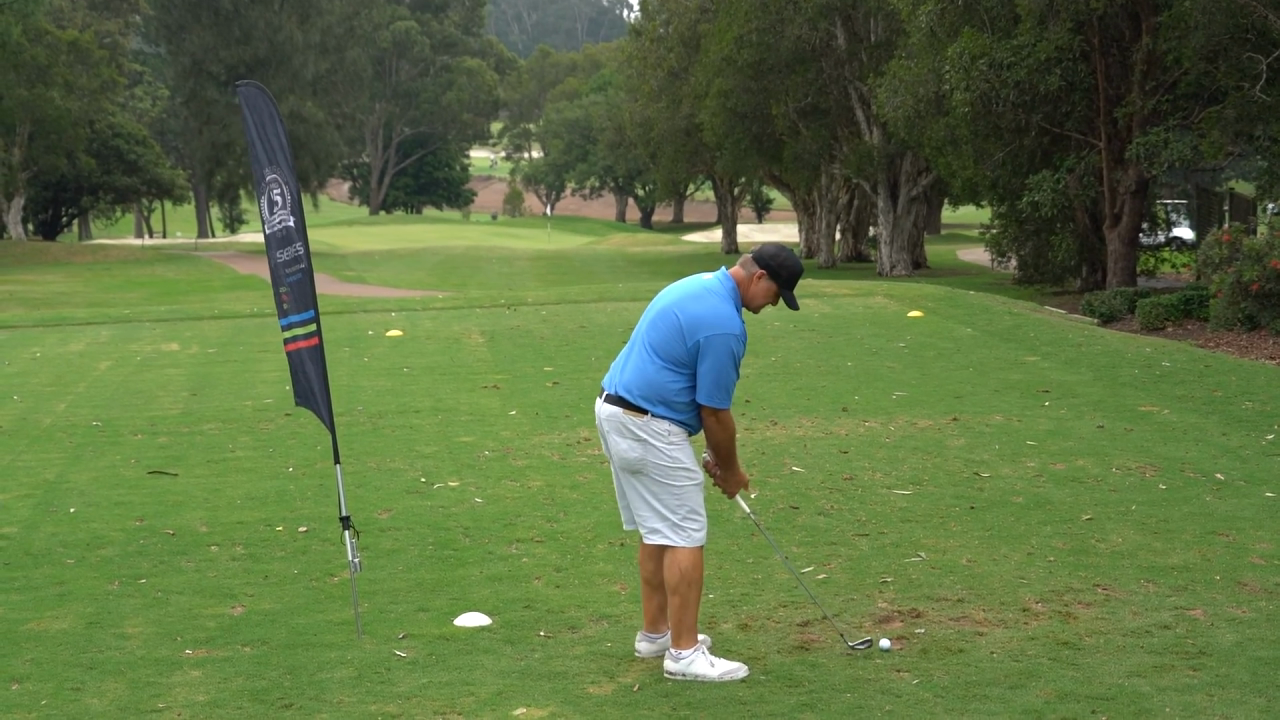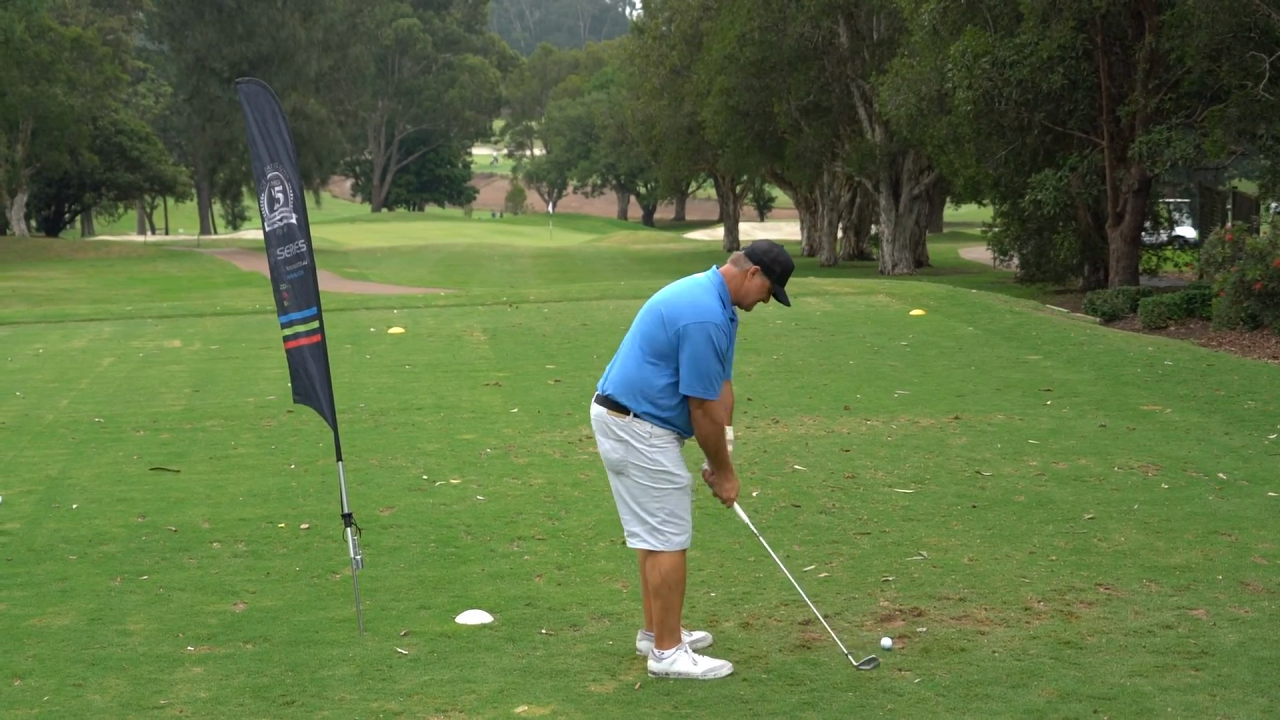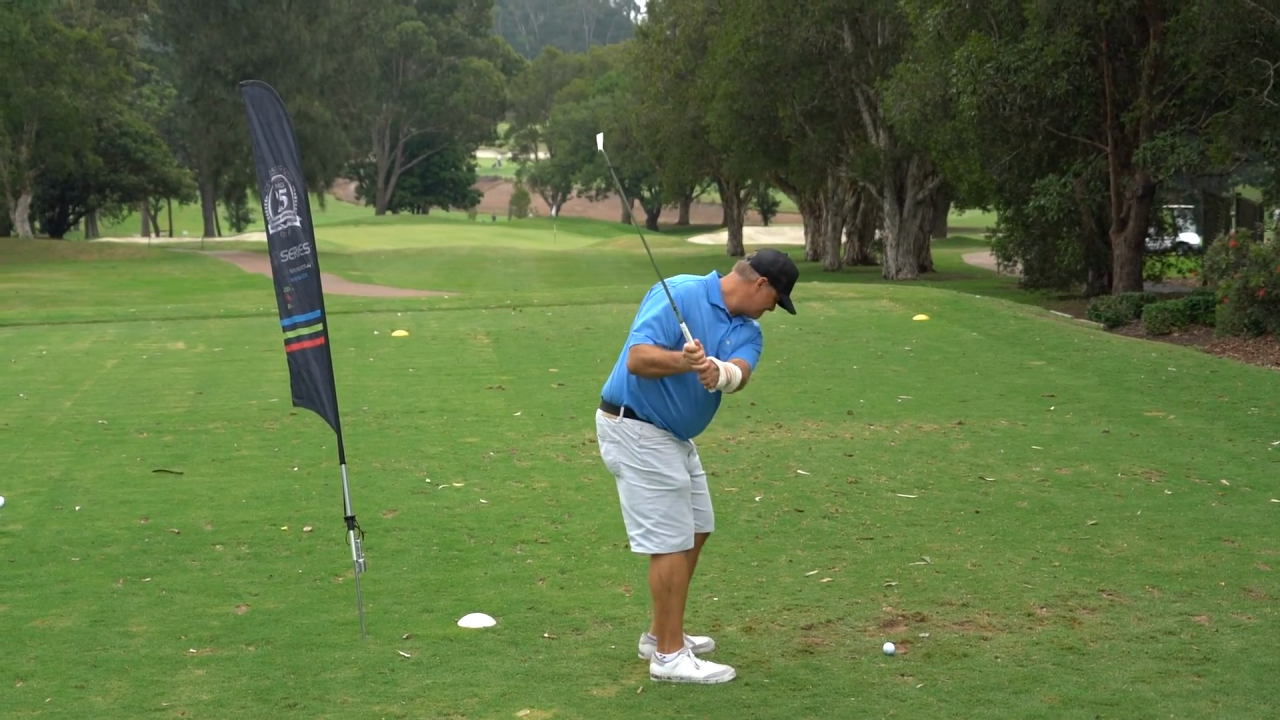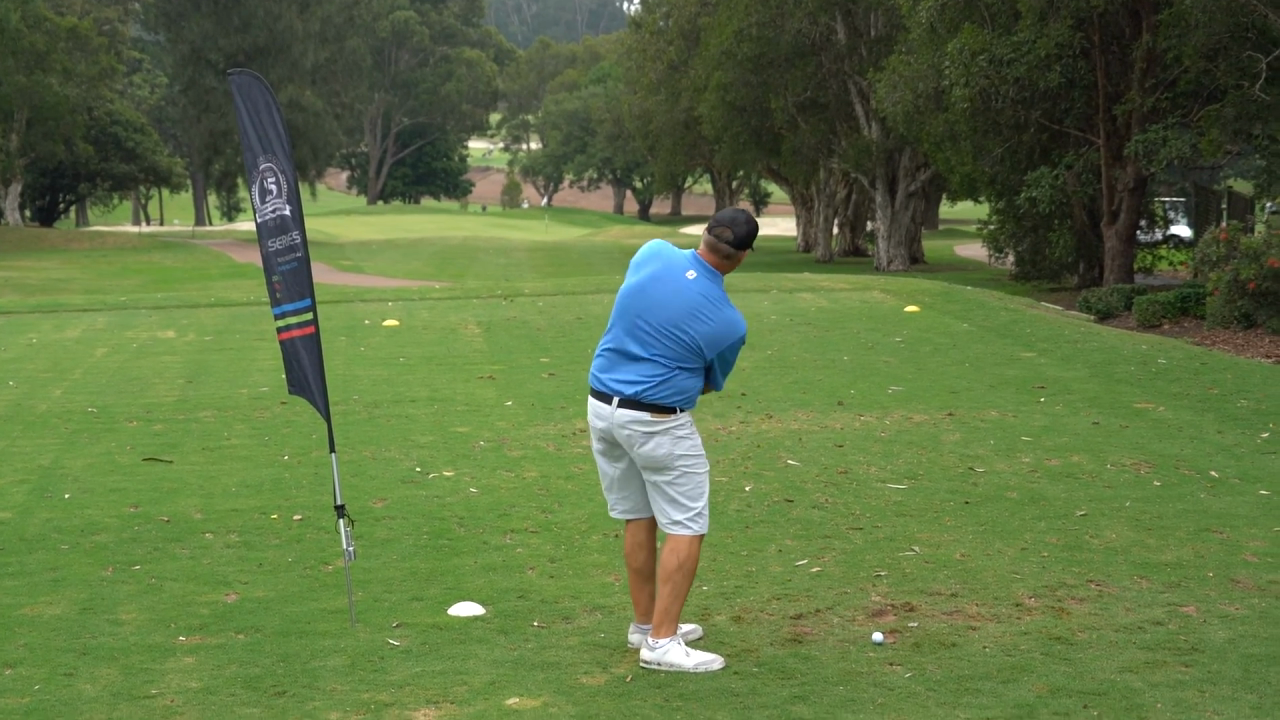
dt=0.5s
person 1, frame 1
left shoulder: (702, 286)
right shoulder: (723, 323)
right elbow: (715, 413)
left wrist: (718, 456)
right wrist: (731, 470)
left hip: (619, 412)
right hip: (648, 425)
left knee: (656, 531)
right knee: (684, 535)
left ankle: (656, 632)
right ankle: (684, 652)
person 1, frame 2
left shoulder: (708, 296)
right shoulder: (705, 316)
left elbow: (721, 388)
right elbow: (702, 407)
left wrist: (723, 454)
right wrist: (724, 471)
left hip: (626, 419)
right hip: (637, 427)
left knee: (654, 533)
right knee: (668, 539)
left ankle: (656, 631)
right ankle: (667, 652)
person 1, frame 3
left shoulder: (748, 331)
right shoulder: (681, 293)
left elbow: (737, 375)
right elbow: (639, 357)
left wrist: (718, 370)
right wrist: (683, 361)
left hip: (669, 435)
right hip: (636, 430)
left knee: (694, 532)
right knee: (672, 543)
left ankle: (660, 634)
right ankle: (670, 655)
person 1, frame 4
left shoulder: (653, 254)
right shoulder: (728, 324)
left hip: (603, 408)
right hip: (658, 423)
left knee: (639, 517)
right knee: (686, 527)
left ankle: (647, 623)
right ankle: (661, 641)
